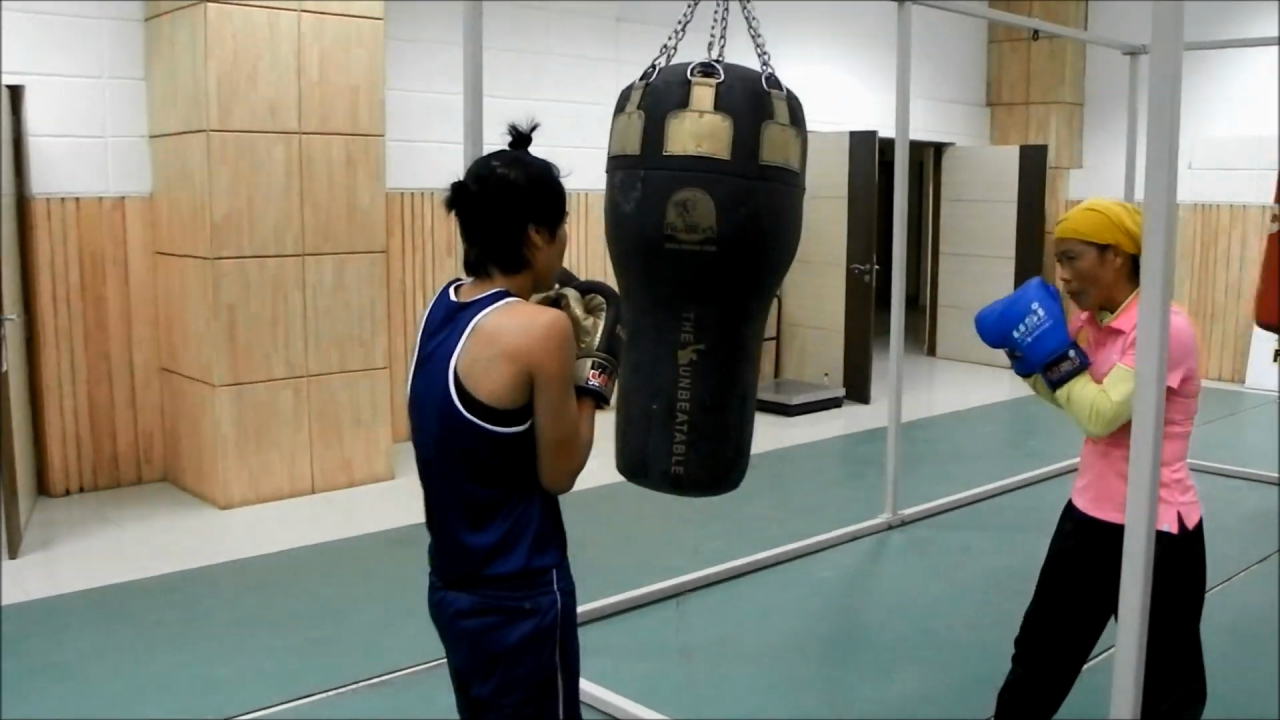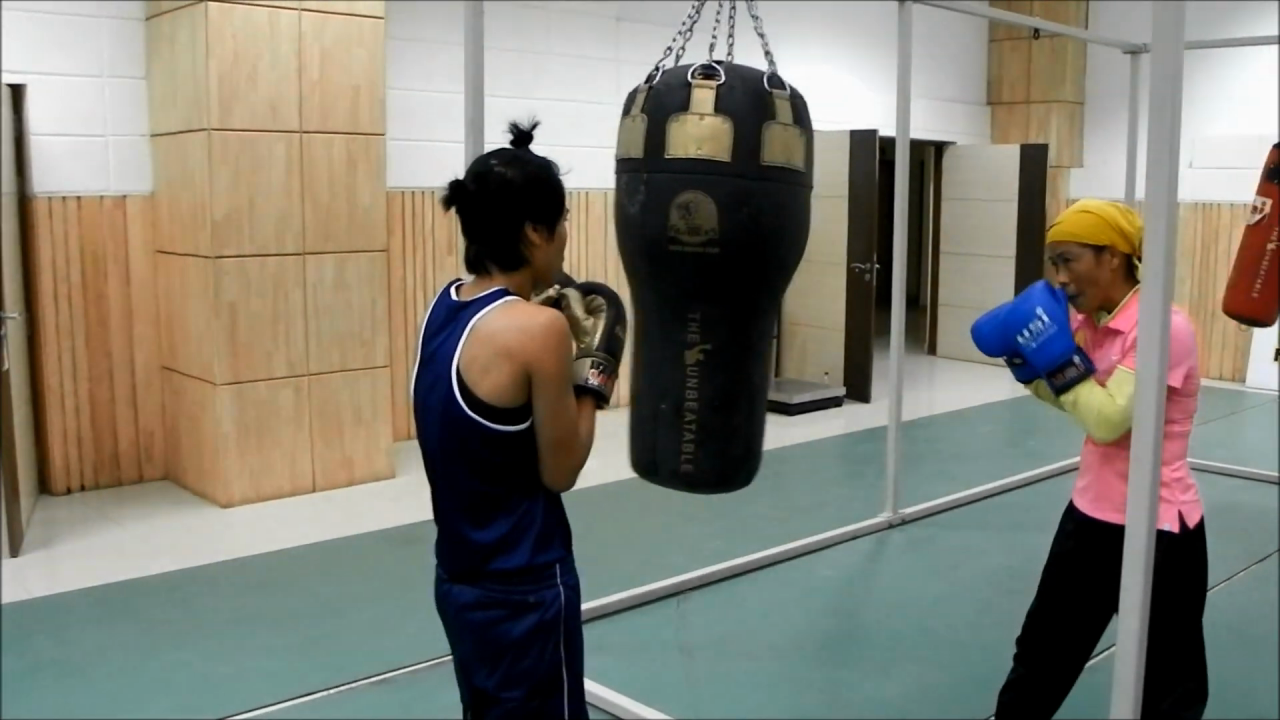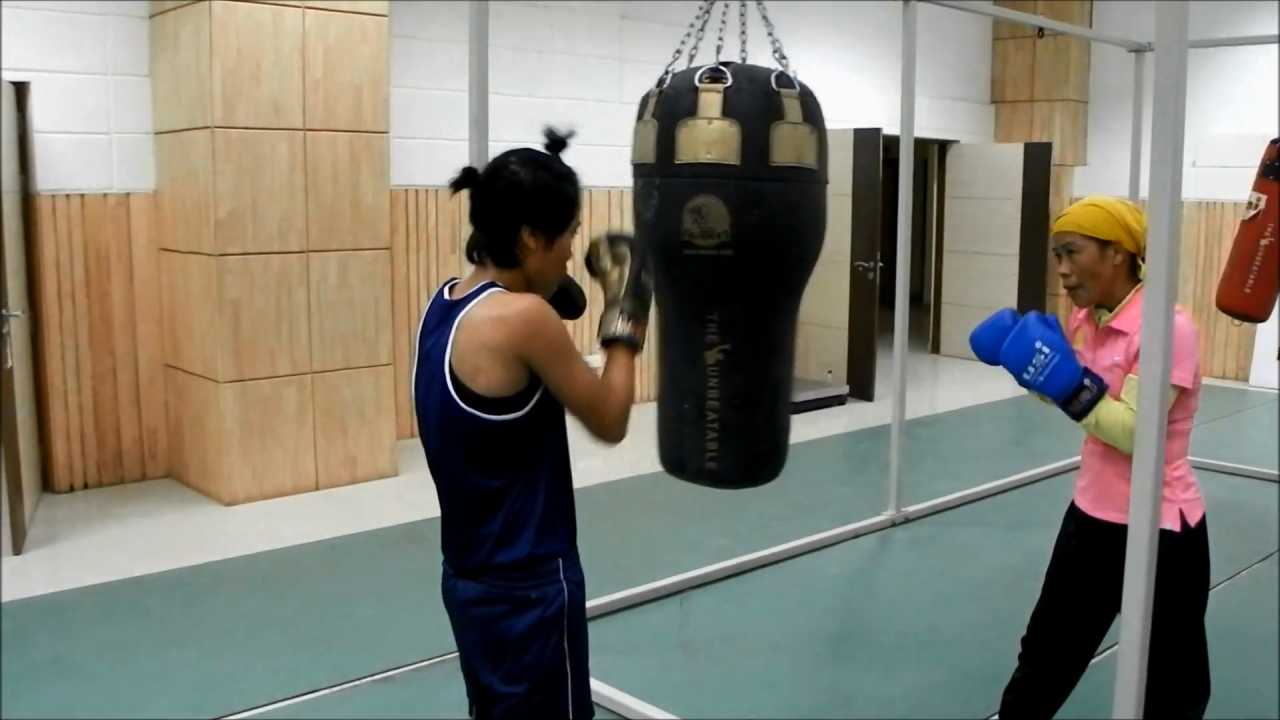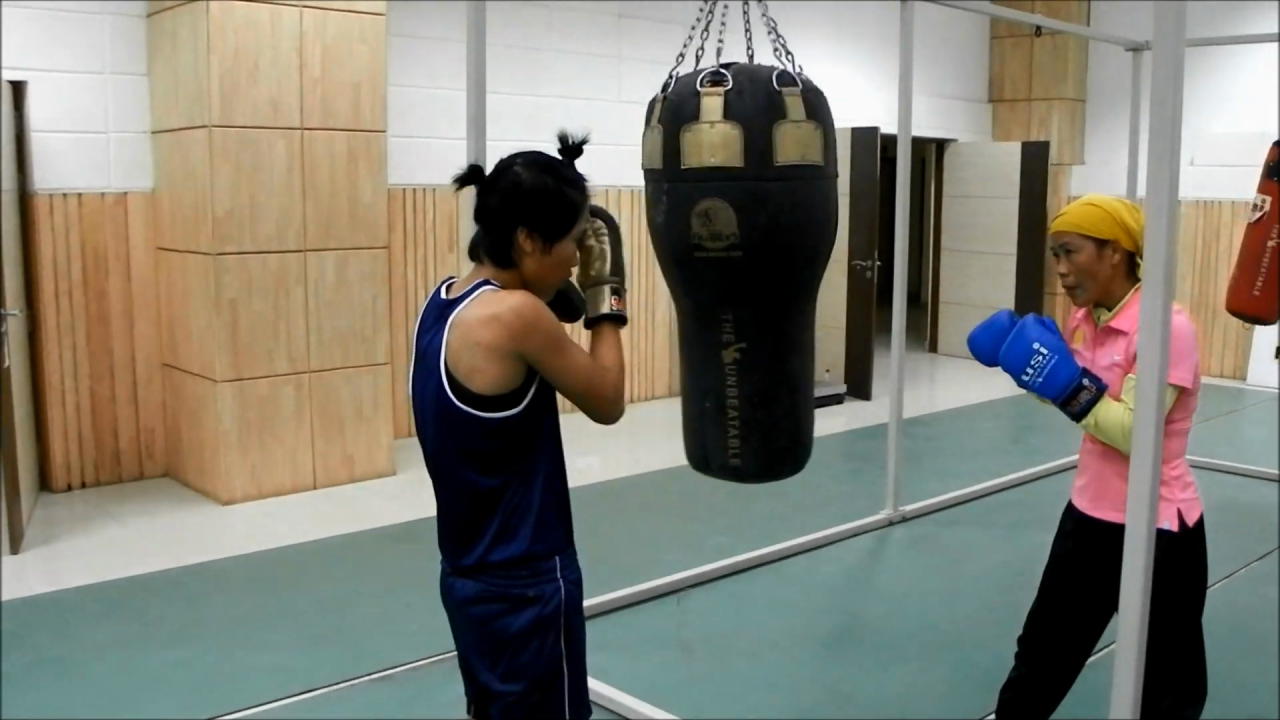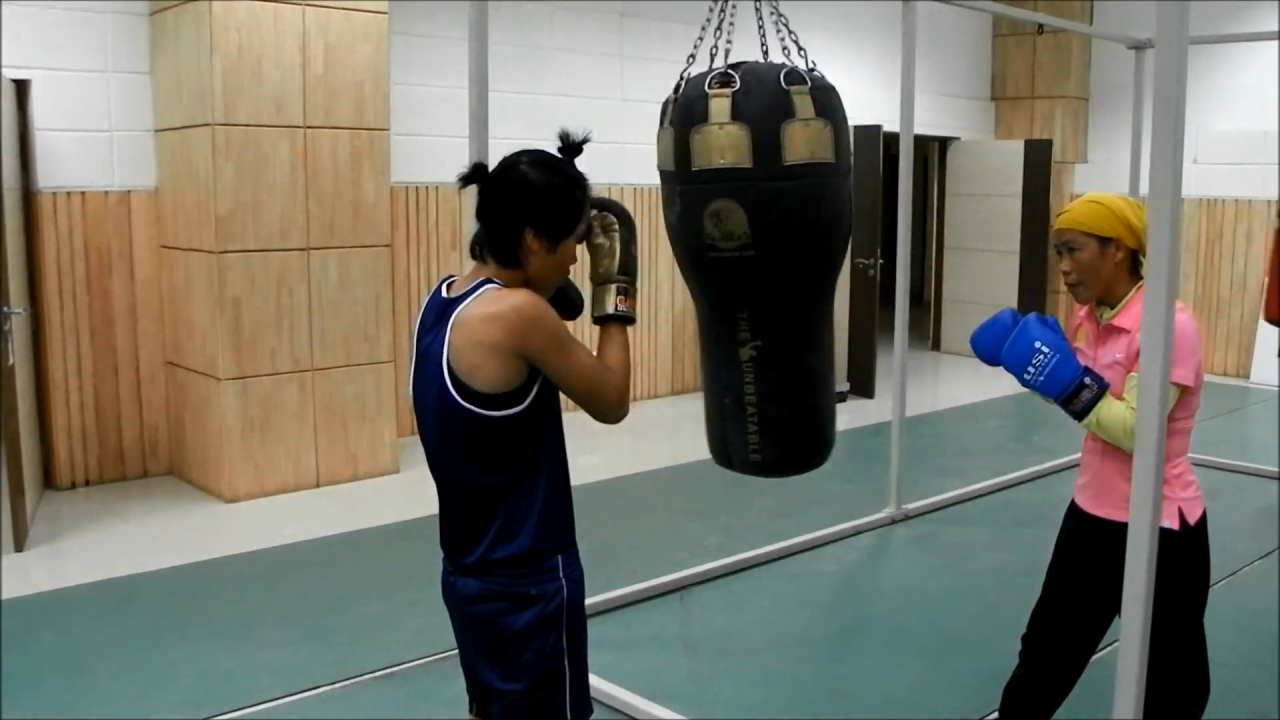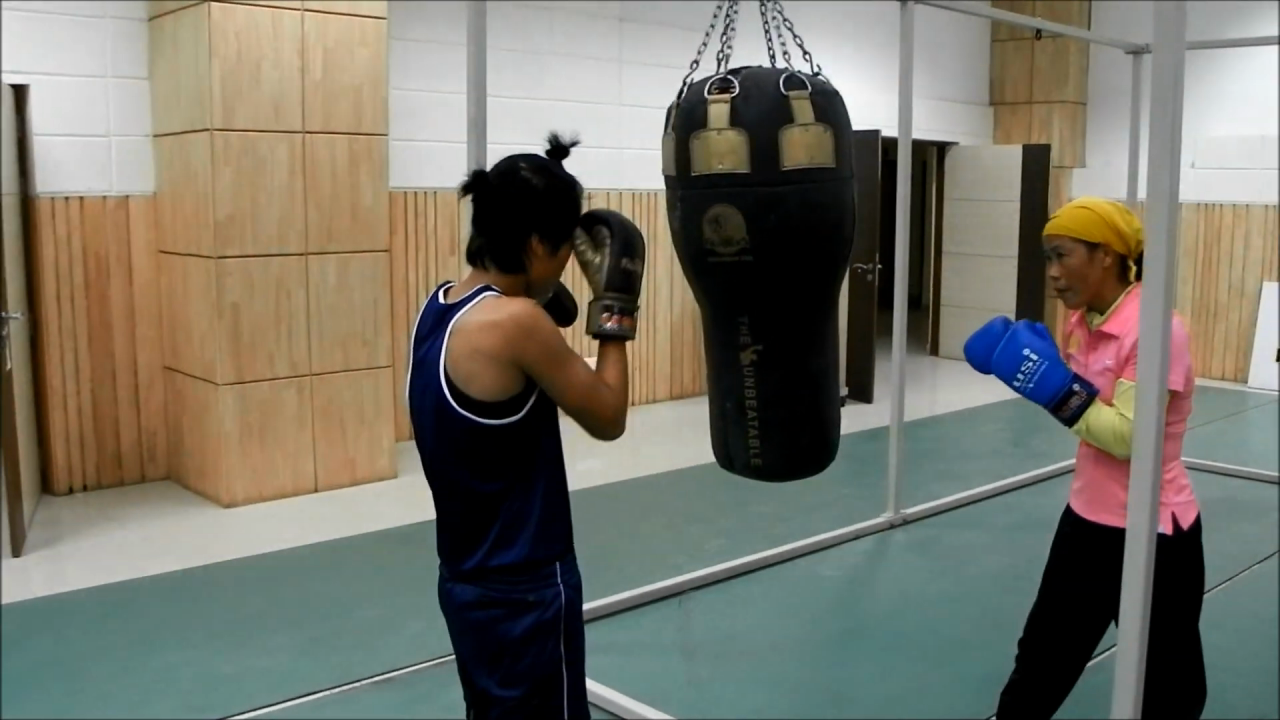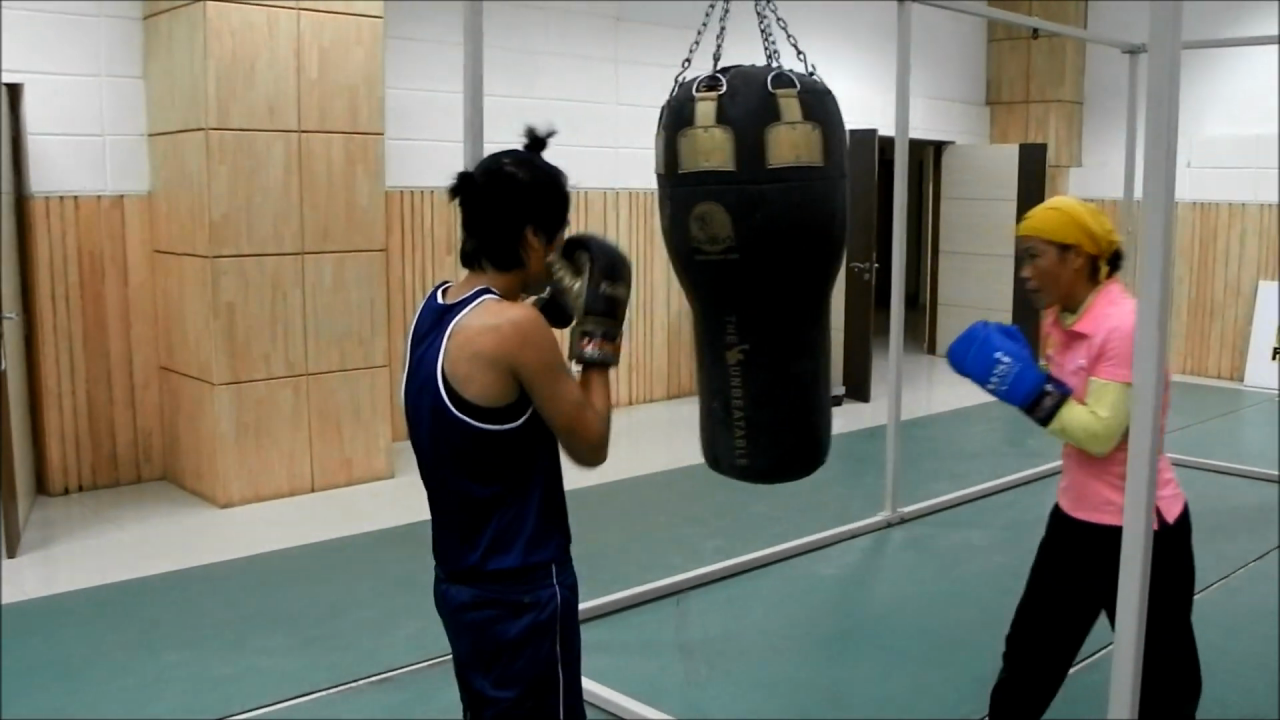
dt=0.2s
person 1, frame 1
left shoulder: (445, 307)
right shoulder: (540, 330)
right elbow: (558, 474)
right wrist: (594, 364)
left hip: (455, 583)
right hip: (518, 596)
person 1, frame 2
left shoulder: (448, 306)
right shoulder: (536, 331)
right elbow: (559, 473)
right wrist: (592, 364)
left hip: (462, 578)
right hip: (524, 591)
person 1, frame 3
left shoulder: (446, 304)
right shoulder: (521, 318)
right elbow: (611, 422)
right wrist: (625, 316)
left hip: (471, 574)
right hip: (528, 586)
person 1, frame 4
left shoulder: (443, 303)
right shoulder: (514, 315)
right elbow: (607, 403)
right wrist: (605, 291)
left hip: (470, 573)
right hip: (524, 584)
person 1, frame 5
left shoulder: (443, 300)
right shoulder: (517, 313)
right elbow: (611, 402)
right wrist: (615, 288)
left hip: (470, 572)
right hip: (527, 582)
person 1, frame 6
left shoulder: (439, 307)
right shoulder: (514, 322)
right elbow: (608, 419)
right wrist: (616, 306)
left hip: (467, 578)
right hip: (525, 589)
person 1, frame 7
left shoulder: (435, 309)
right shoulder: (513, 325)
right elbow: (590, 444)
right wrist: (599, 328)
left hip: (463, 578)
right hip: (521, 591)
person 2, frame 1
left shoulder: (1165, 327)
right shoulder: (1092, 319)
left elbow: (1099, 415)
right elbow: (1067, 400)
right wrist: (1025, 351)
left hip: (1156, 533)
right hip: (1089, 517)
right knee: (1039, 651)
person 2, frame 2
left shoulder: (1164, 325)
right shoulder: (1087, 320)
left elbow: (1107, 421)
right elbow: (1067, 399)
left wrist: (1055, 350)
right wrist: (1023, 356)
left hip: (1156, 533)
right hip: (1090, 516)
right knee: (1041, 650)
person 2, frame 3
left shoulder: (1167, 326)
right shoulder: (1087, 318)
left elbow: (1134, 433)
left wrist: (1067, 380)
right wrist: (1029, 362)
left hip: (1157, 531)
right hip: (1091, 516)
right knee: (1046, 650)
person 2, frame 4
left shoulder: (1166, 326)
right shoulder: (1085, 318)
left elbow: (1135, 433)
left wrist: (1066, 382)
right wrist: (1022, 360)
left hip: (1156, 533)
right hip: (1088, 516)
right knee: (1043, 649)
person 2, frame 5
left shoulder: (1168, 324)
right shoulder: (1089, 316)
left elbow: (1135, 431)
left wrist: (1066, 379)
right wrist: (1029, 361)
left hip: (1157, 531)
right hip: (1092, 515)
right knee: (1046, 647)
person 2, frame 6
right shoulder: (1082, 321)
left elbow: (1125, 437)
left wrist: (1055, 386)
right wrist: (1021, 367)
left hip: (1153, 535)
right hip: (1087, 520)
right knee: (1043, 652)
person 2, frame 7
left shoulder: (1125, 325)
right shoulder: (1058, 319)
left elbow: (1100, 434)
left wrist: (1027, 387)
right wrist: (1004, 371)
right hip: (1075, 518)
right knee: (1030, 649)
